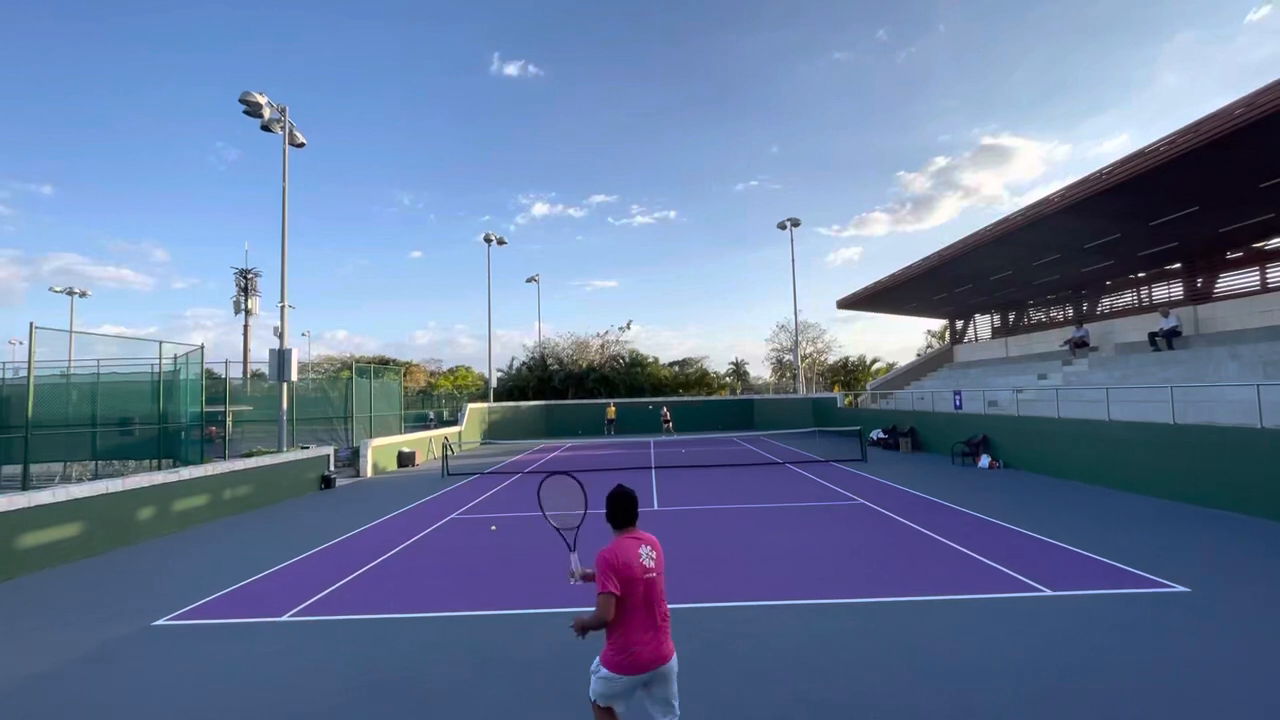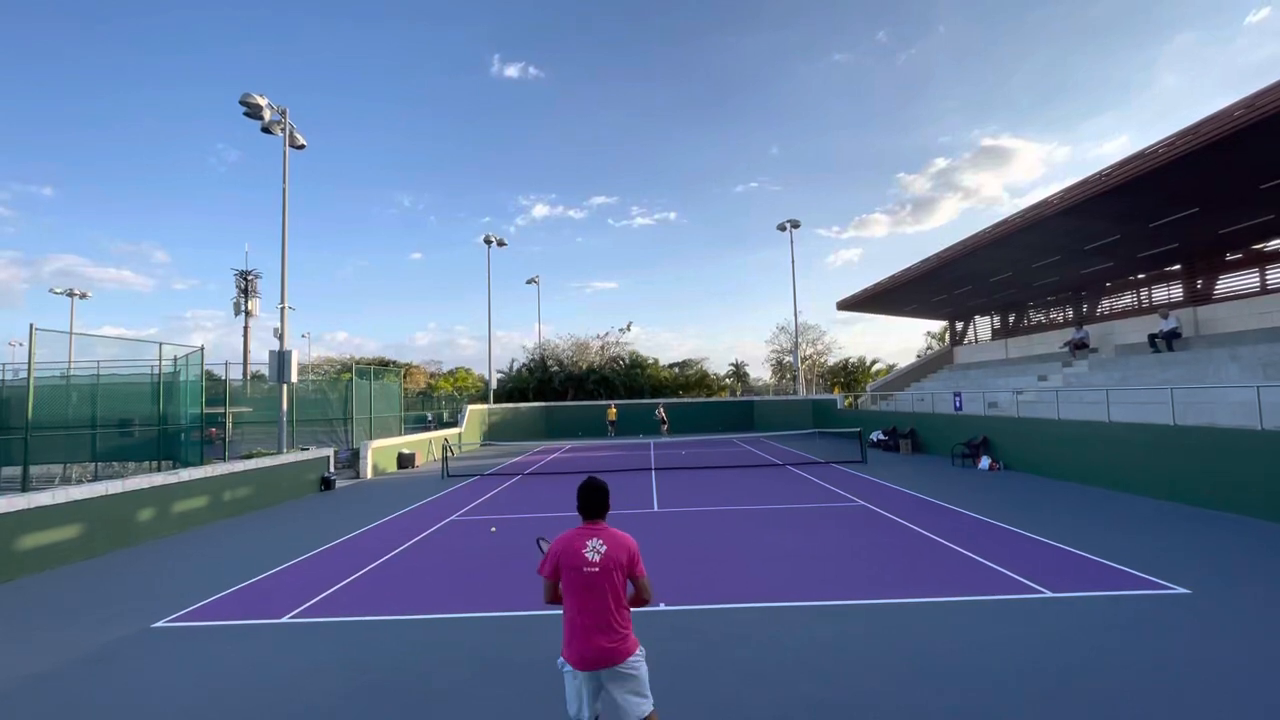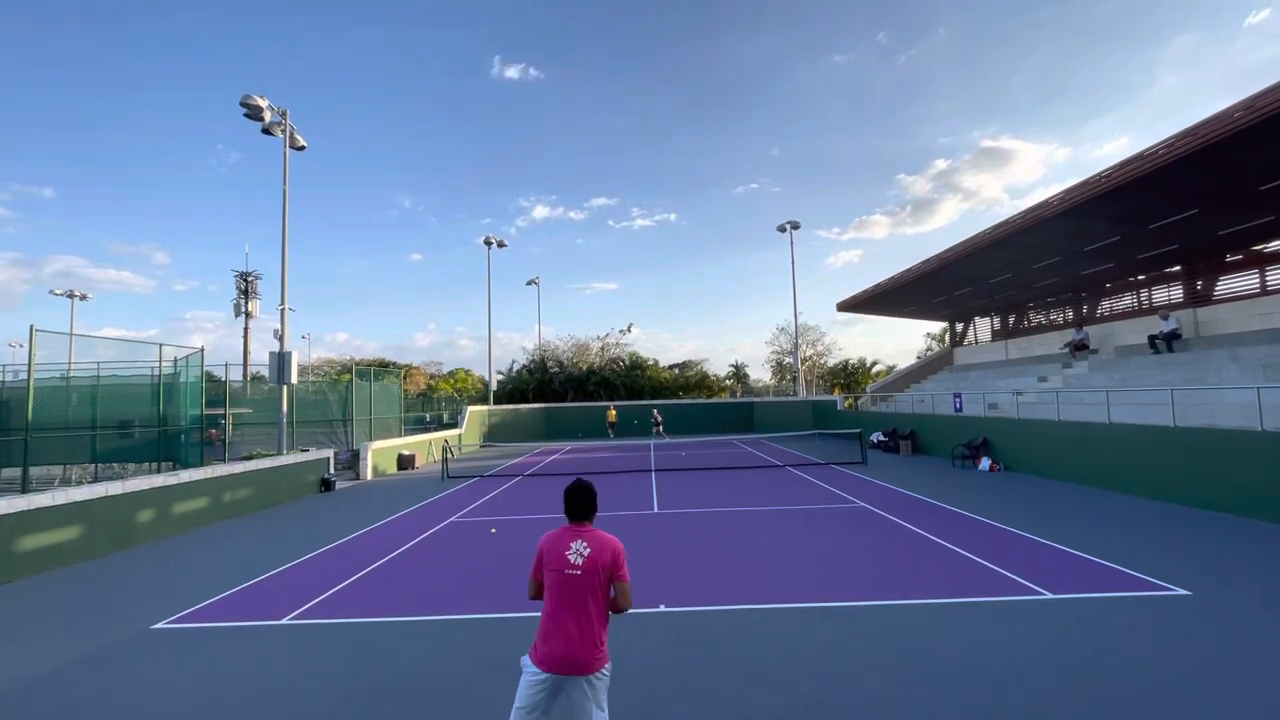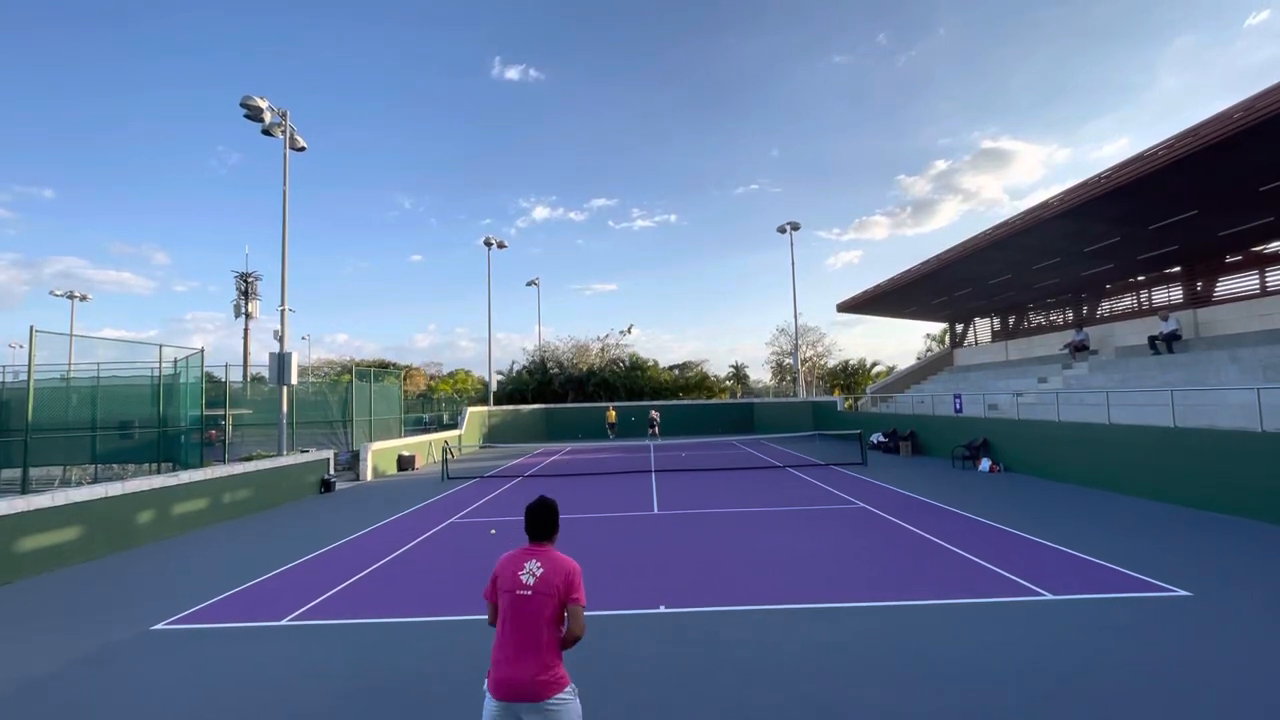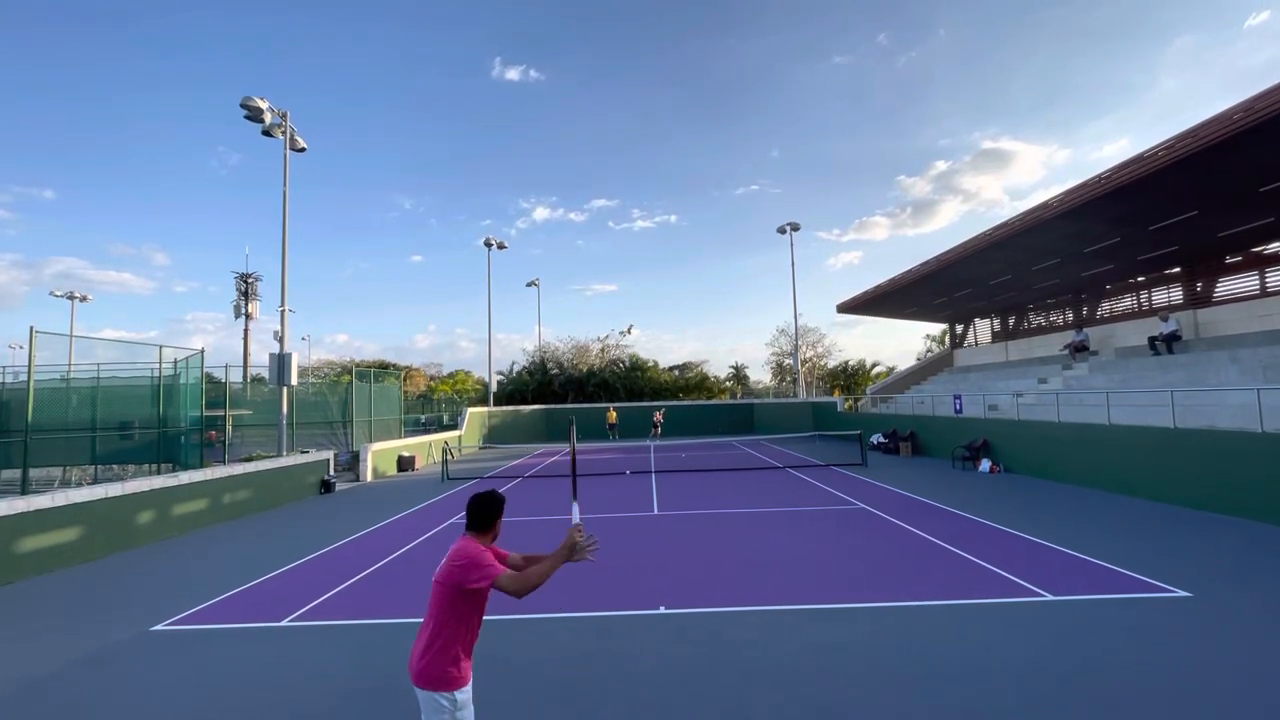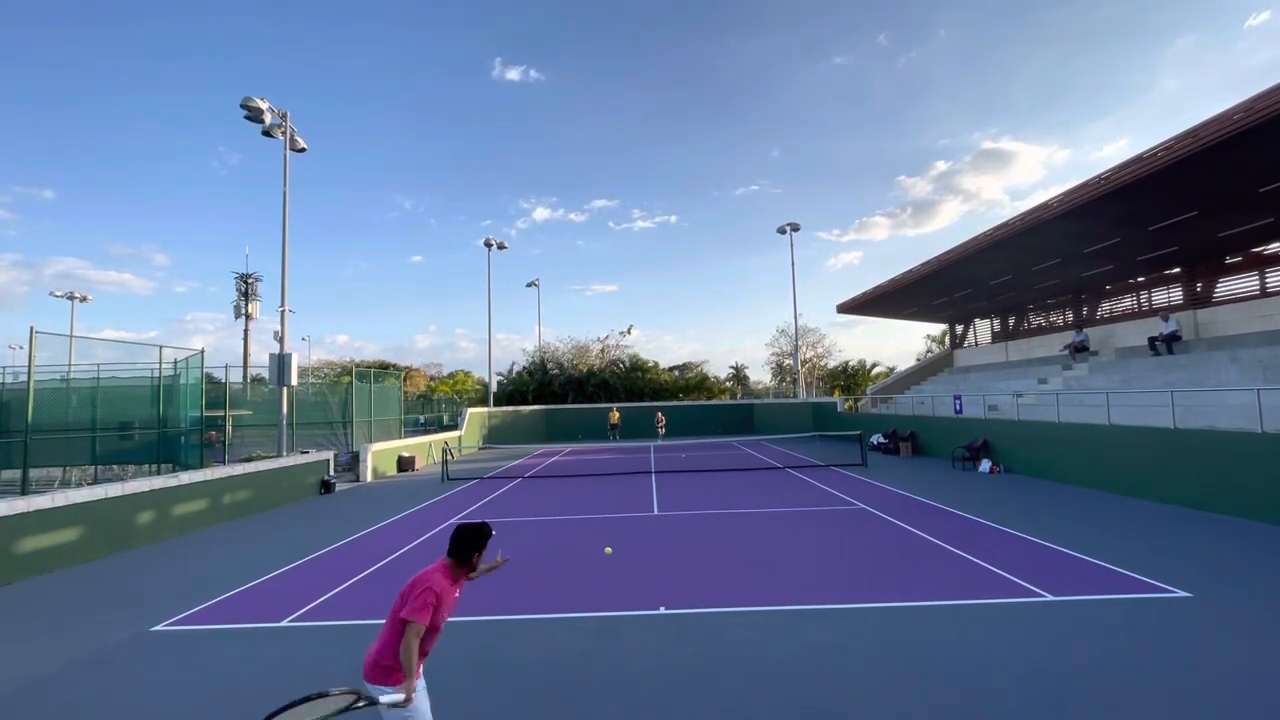
dt=0.4s
person 1, frame 1
left shoulder: (608, 557)
right shoulder: (653, 544)
left elbow: (606, 616)
left wrist: (582, 623)
right wrist: (593, 575)
left hip: (622, 661)
right hip: (663, 656)
person 1, frame 2
left shoulder: (559, 545)
right shoulder: (626, 543)
left elbow: (549, 597)
right elbow: (644, 597)
left hip: (579, 656)
right hip: (622, 652)
person 1, frame 3
left shoulder: (547, 542)
right shoulder: (612, 546)
left elbow: (534, 593)
right elbow: (623, 603)
left hip: (545, 658)
right hip: (590, 660)
person 1, frame 4
left shoulder: (504, 563)
right shoulder: (568, 569)
right elbow: (577, 632)
right wrist: (555, 643)
left hip: (502, 683)
right hip: (546, 686)
person 1, frame 5
left shoulder: (469, 548)
right shoulder: (472, 555)
left elbow: (521, 562)
right elbow: (518, 586)
left wrist: (565, 555)
right wrist: (563, 552)
left hip: (430, 666)
right hip: (443, 674)
person 1, frame 6
left shoulder: (452, 571)
right shoulder: (431, 587)
left elbow: (467, 574)
right elbow: (410, 639)
left wrist: (489, 568)
right wrist: (411, 680)
left hip: (389, 668)
right hip: (392, 675)
